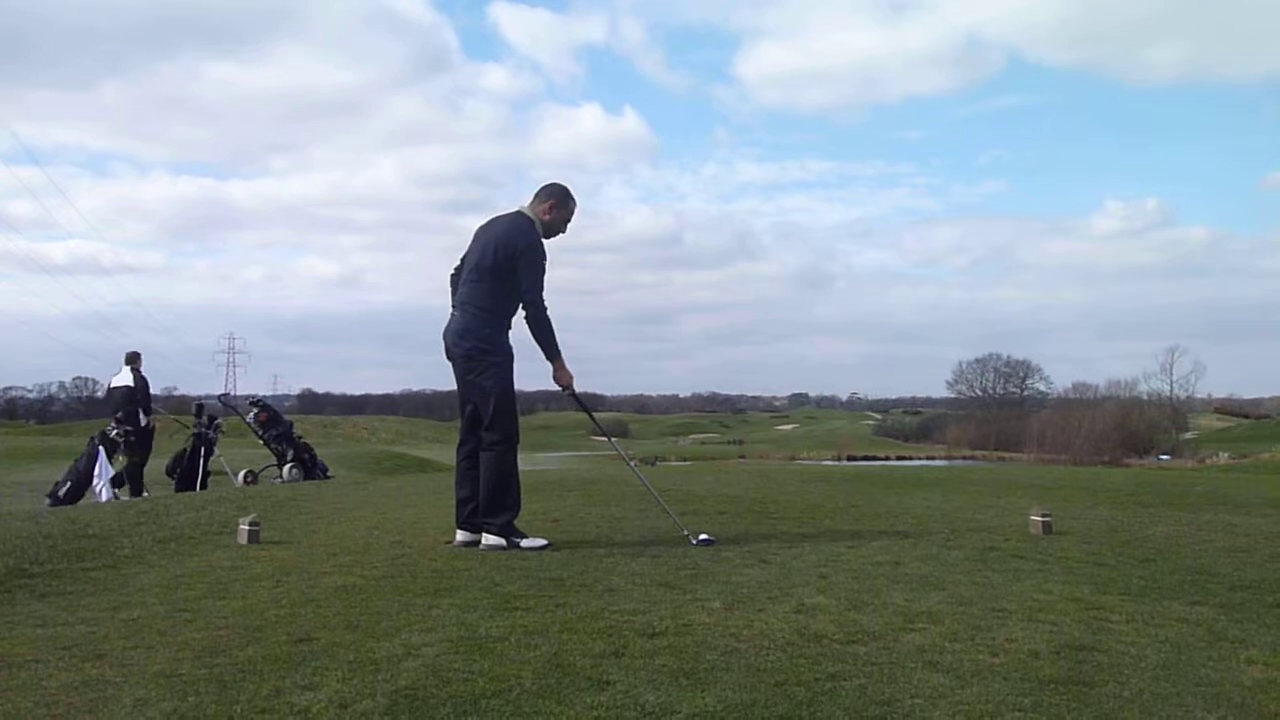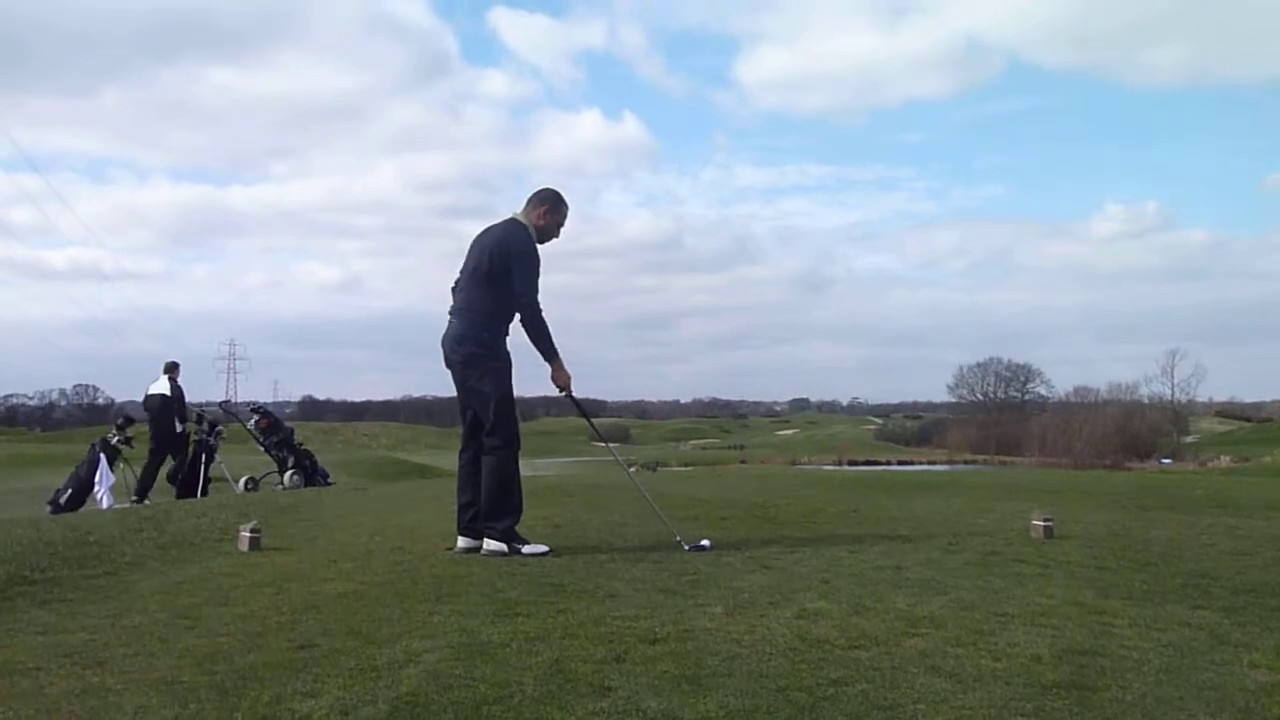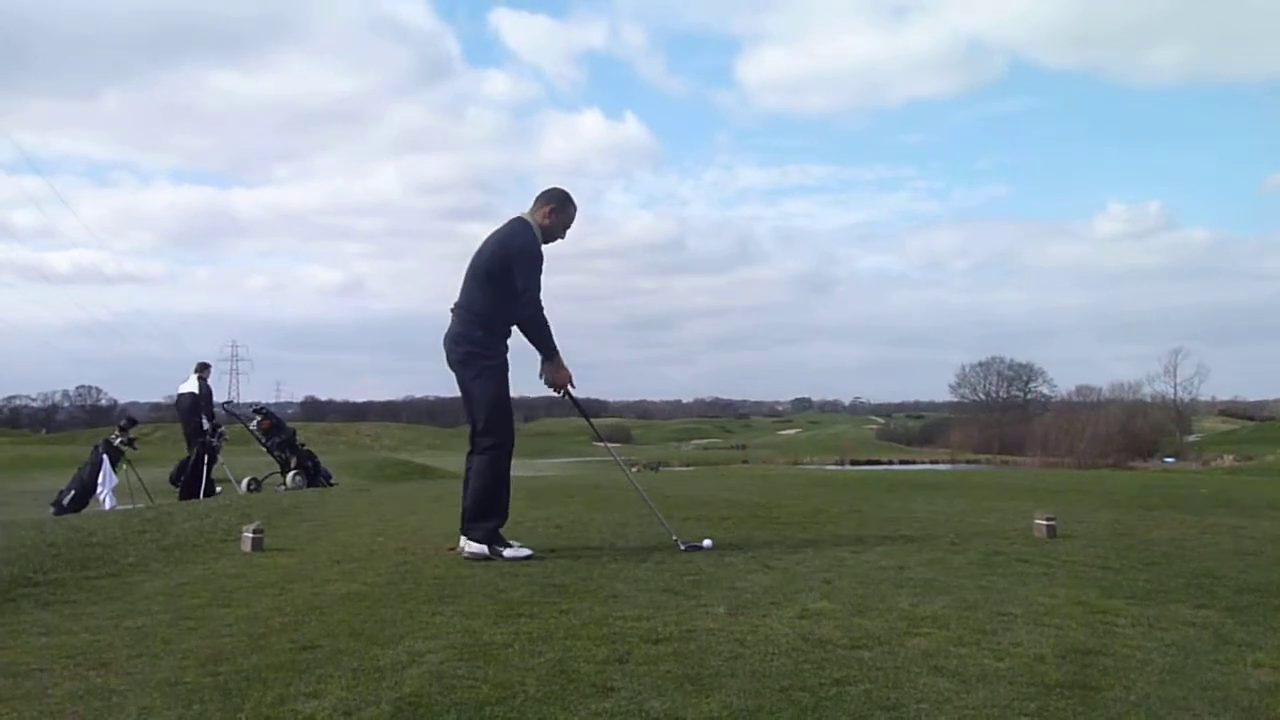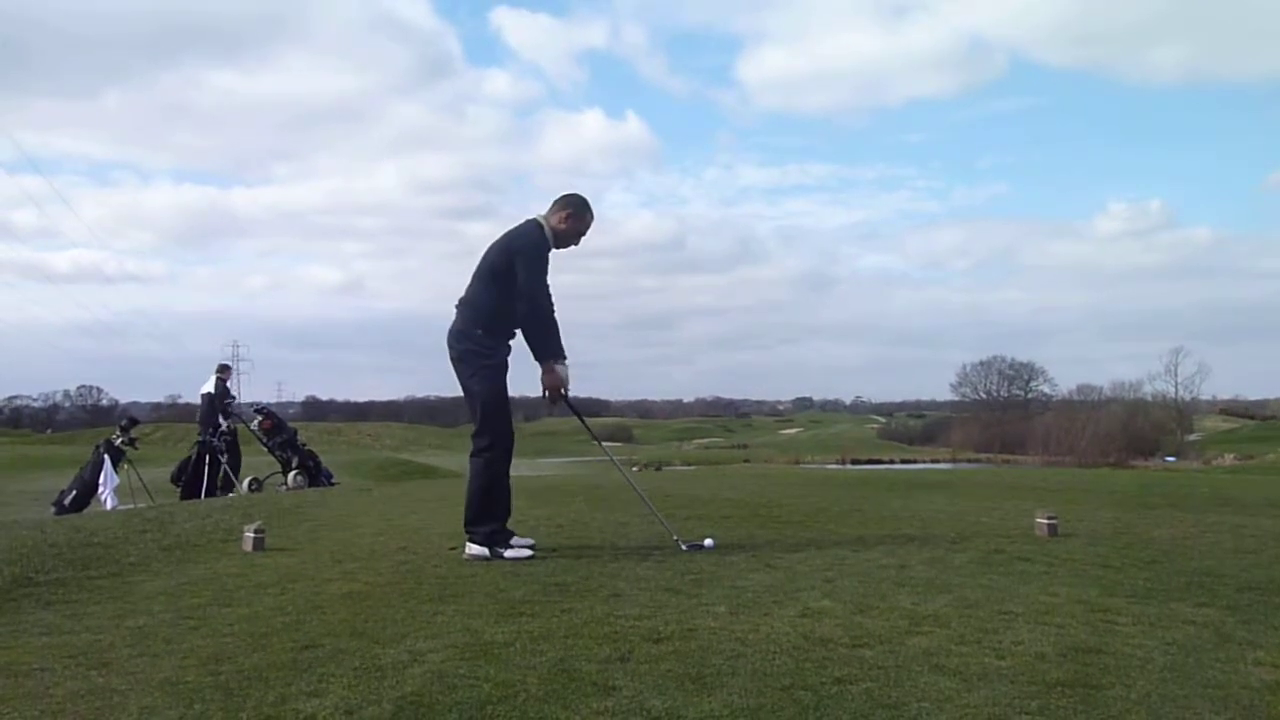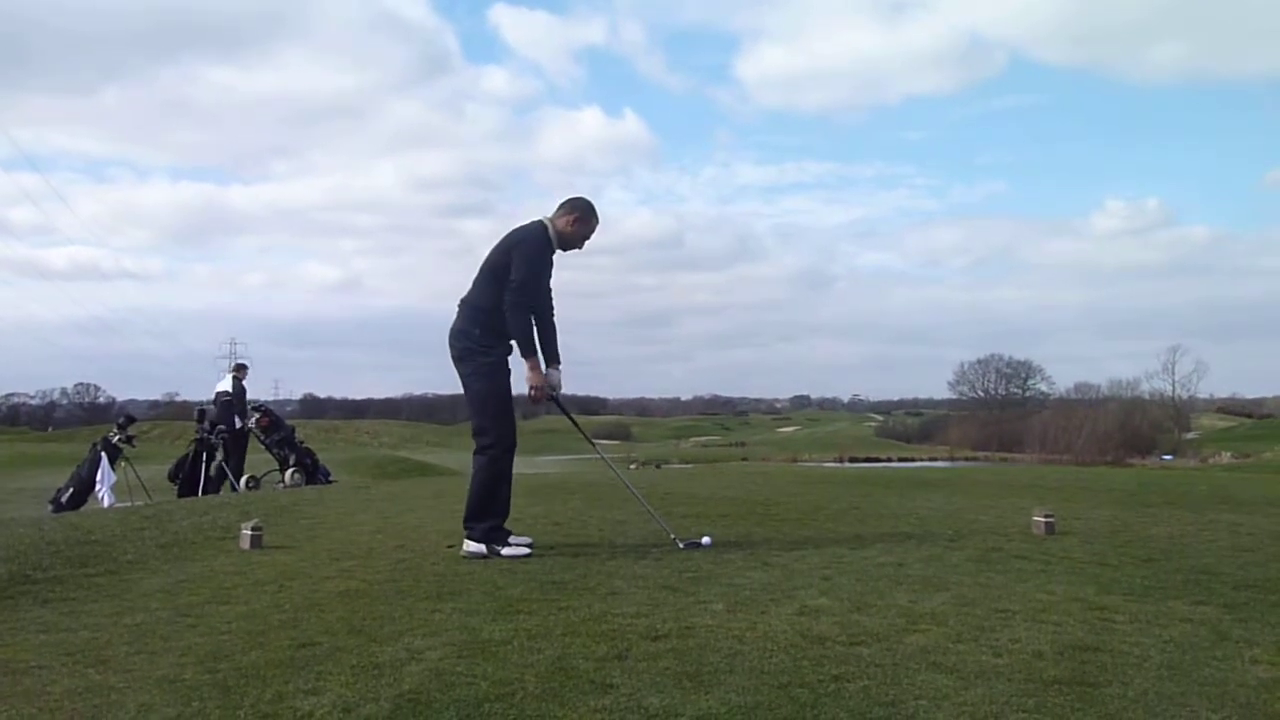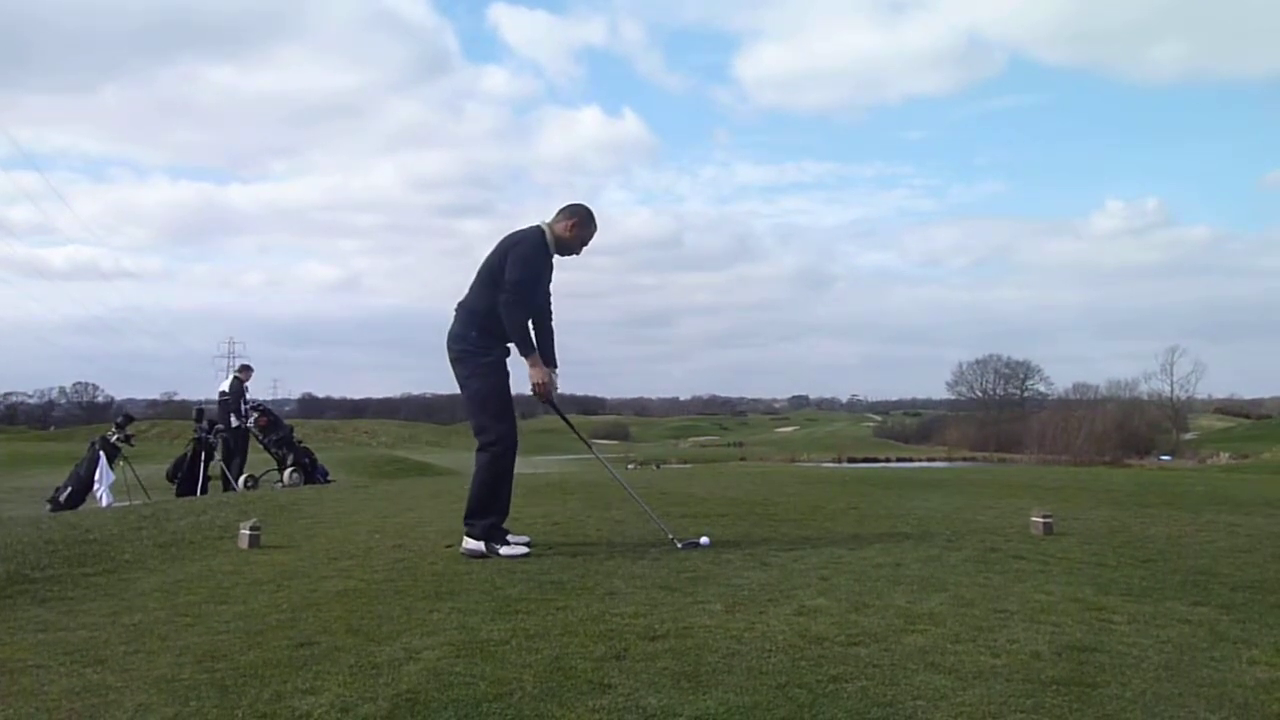
dt=0.5s
person 1, frame 1
left shoulder: (495, 225)
right shoulder: (528, 240)
left elbow: (457, 275)
right elbow: (534, 308)
right wrist: (557, 363)
left hip: (461, 336)
right hip: (484, 341)
left knee: (474, 432)
right knee: (500, 434)
left ankle: (470, 524)
right ankle: (498, 527)
person 1, frame 2
left shoulder: (493, 235)
right shoulder: (521, 245)
left elbow: (460, 287)
right elbow: (529, 310)
right wrist: (555, 363)
left hip: (460, 342)
right hip: (482, 346)
left knee: (476, 438)
right knee: (501, 439)
left ankle: (472, 530)
right ankle: (500, 533)
person 1, frame 3
left shoulder: (511, 236)
right shoulder: (524, 243)
left elbow: (520, 307)
right elbow: (530, 308)
left wrist: (547, 356)
right wrist: (554, 361)
left hip: (469, 342)
right hip: (478, 346)
left knee: (486, 438)
right knee: (496, 439)
left ankle: (474, 530)
right ankle: (482, 536)
person 1, frame 4
left shoulder: (529, 241)
right shoulder: (531, 242)
left elbow: (541, 308)
right elbow: (528, 309)
left wrist: (558, 362)
right wrist: (547, 366)
left hip: (480, 344)
right hip: (478, 344)
left knee: (499, 438)
right knee: (493, 439)
left ankle: (493, 529)
right ankle: (482, 538)
person 1, frame 5
left shoulder: (539, 246)
right shoulder: (533, 241)
left elbow: (542, 311)
right elbow: (516, 304)
left wrist: (552, 367)
right wrist: (532, 365)
left hip: (484, 343)
right hip: (477, 343)
left knee: (503, 438)
right knee: (495, 438)
left ankle: (491, 528)
right ankle: (479, 535)
person 1, frame 6
left shoulder: (541, 256)
right shoulder: (528, 245)
left elbow: (541, 316)
right elbow: (510, 303)
left wrist: (549, 369)
right wrist: (533, 362)
left hip: (484, 347)
right hip: (474, 345)
left knee: (503, 437)
right knee: (498, 437)
left ankle: (489, 527)
right ankle: (479, 531)
